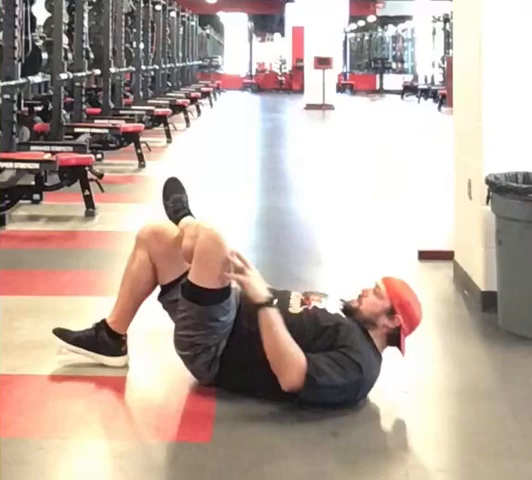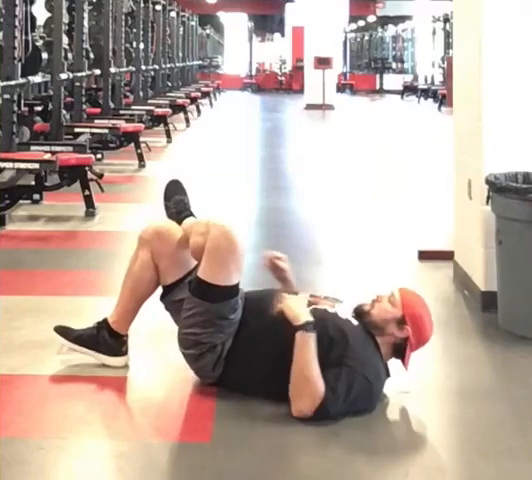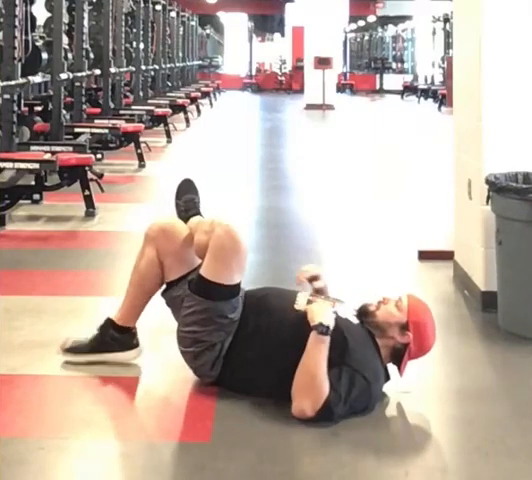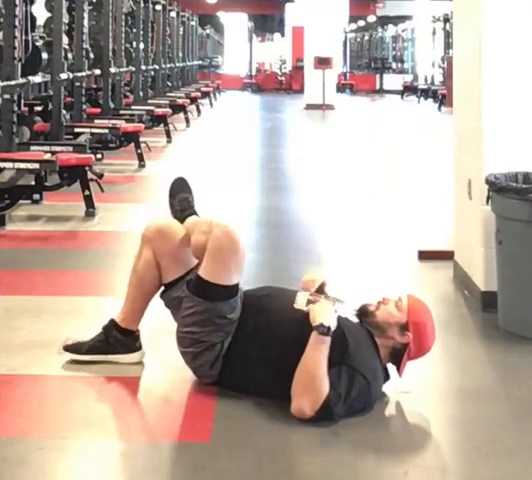
dt=0.2s
person 1, frame 1
left shoulder: (357, 366)
right shoulder: (347, 328)
left elbow: (290, 378)
left wrist: (264, 301)
right wrist: (254, 279)
left hip: (212, 351)
right hip: (231, 322)
left knee: (210, 239)
right knee: (153, 237)
left ankle: (184, 222)
right ankle: (110, 338)
person 1, frame 2
left shoulder: (365, 374)
right shoulder: (356, 334)
left elbow: (304, 406)
left wrist: (304, 325)
right wrist: (289, 284)
left hip: (216, 349)
right hip: (237, 322)
left knee: (221, 236)
right knee: (156, 236)
left ankle: (187, 224)
right ankle: (111, 337)
person 1, frame 3
left shoulder: (365, 374)
right shoulder: (358, 333)
left elbow: (306, 407)
left wrist: (322, 328)
right wrist: (318, 294)
left hip: (215, 348)
right hip: (236, 319)
left knee: (224, 235)
right knee: (162, 233)
left ankle: (193, 222)
right ankle: (119, 334)
person 1, frame 4
left shoulder: (364, 374)
right shoulder: (357, 332)
left elbow: (305, 406)
left wrist: (322, 329)
right wrist: (317, 298)
left hip: (212, 349)
right hip: (232, 320)
left knee: (222, 236)
right knee: (159, 234)
left ankle: (191, 223)
right ankle: (122, 335)
